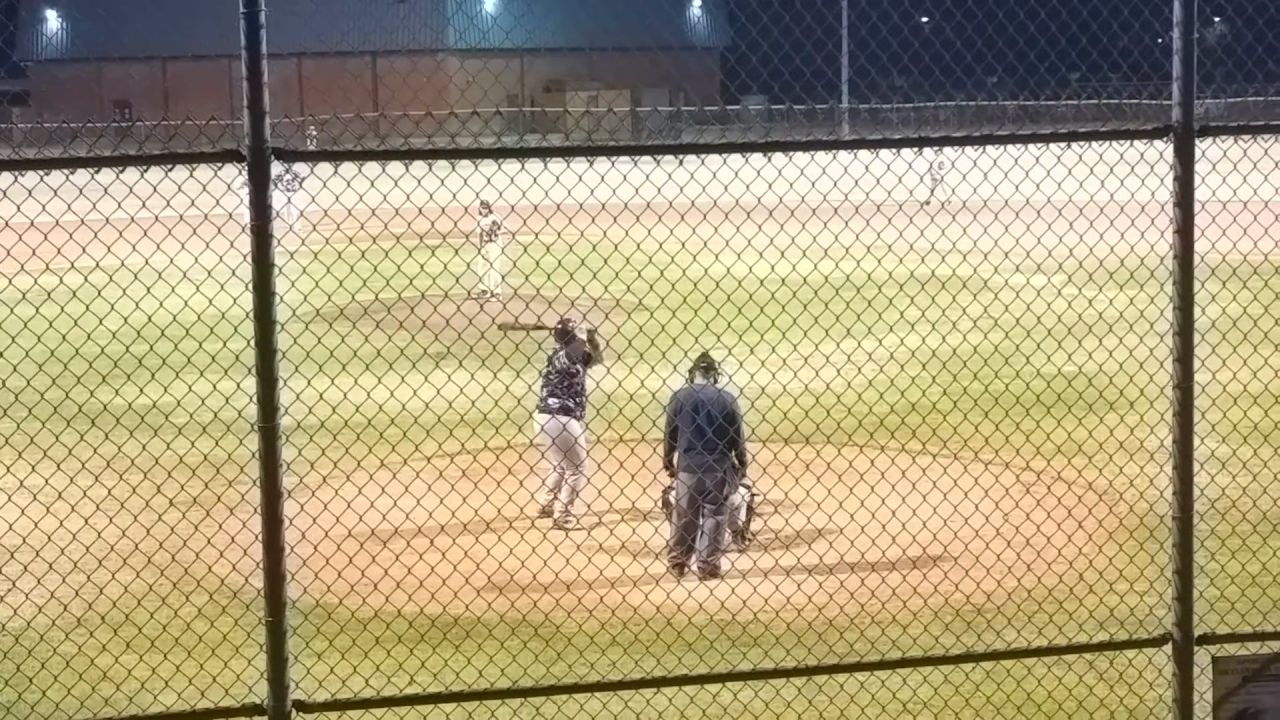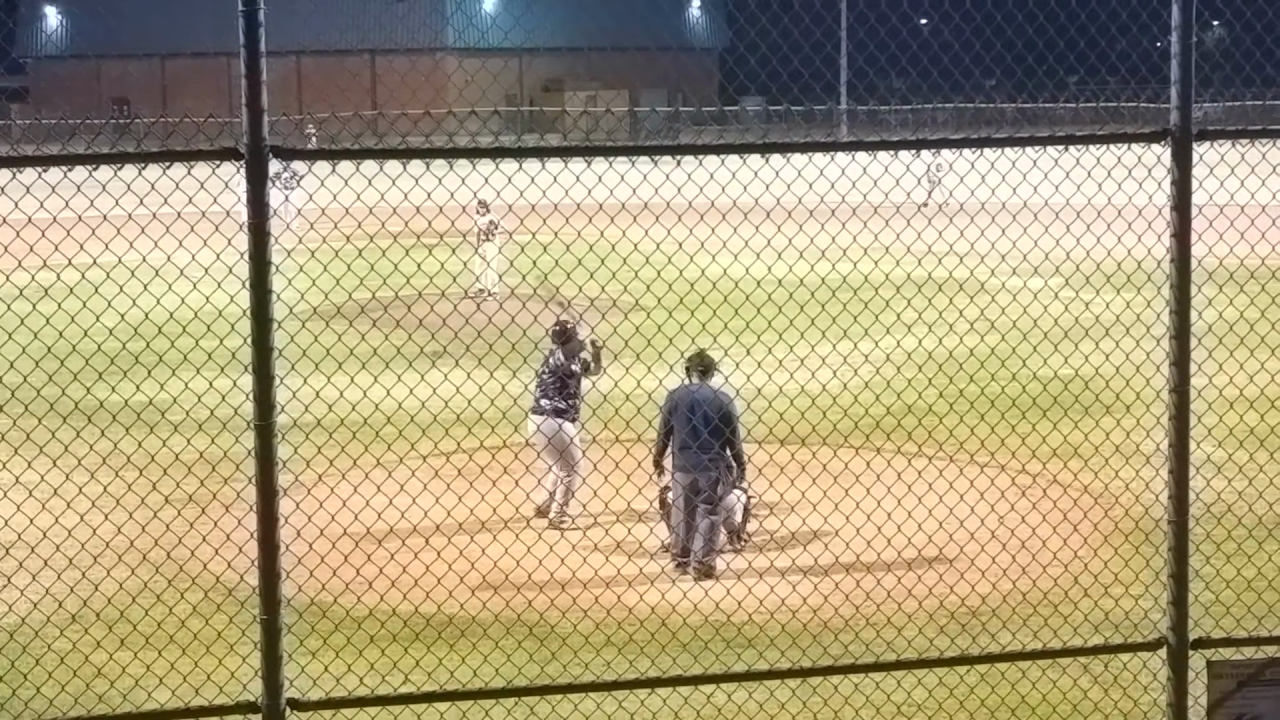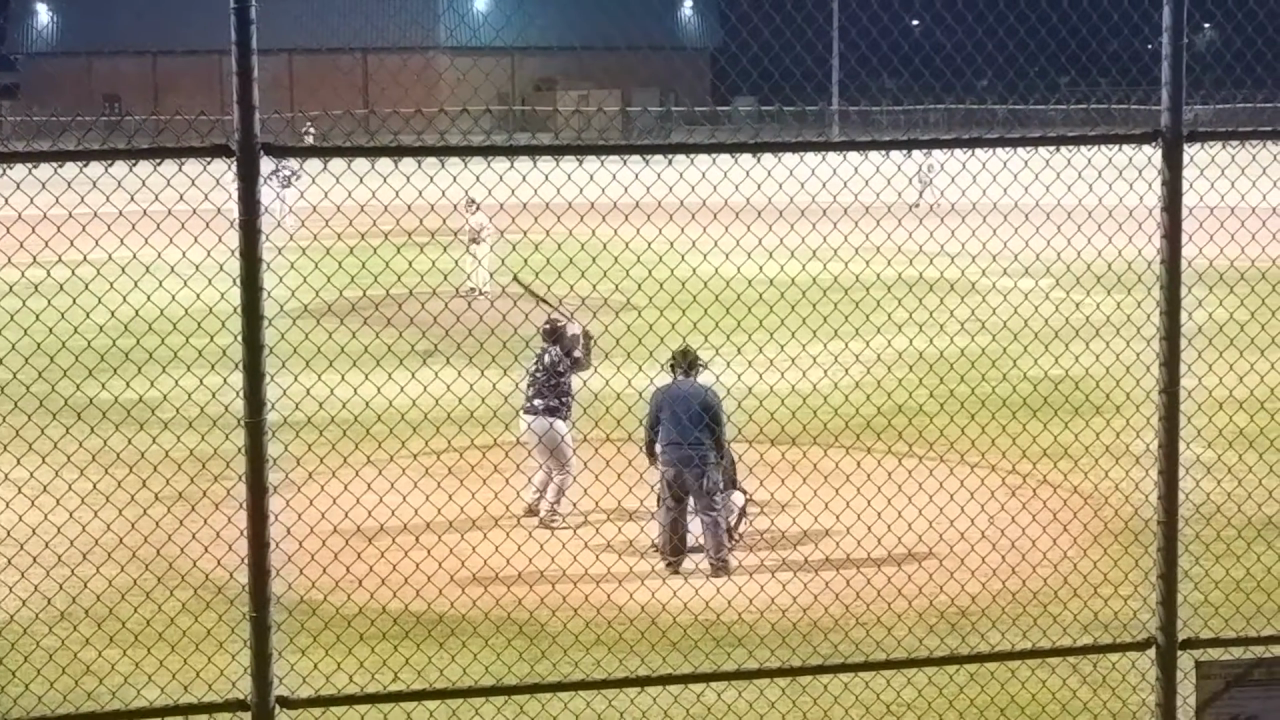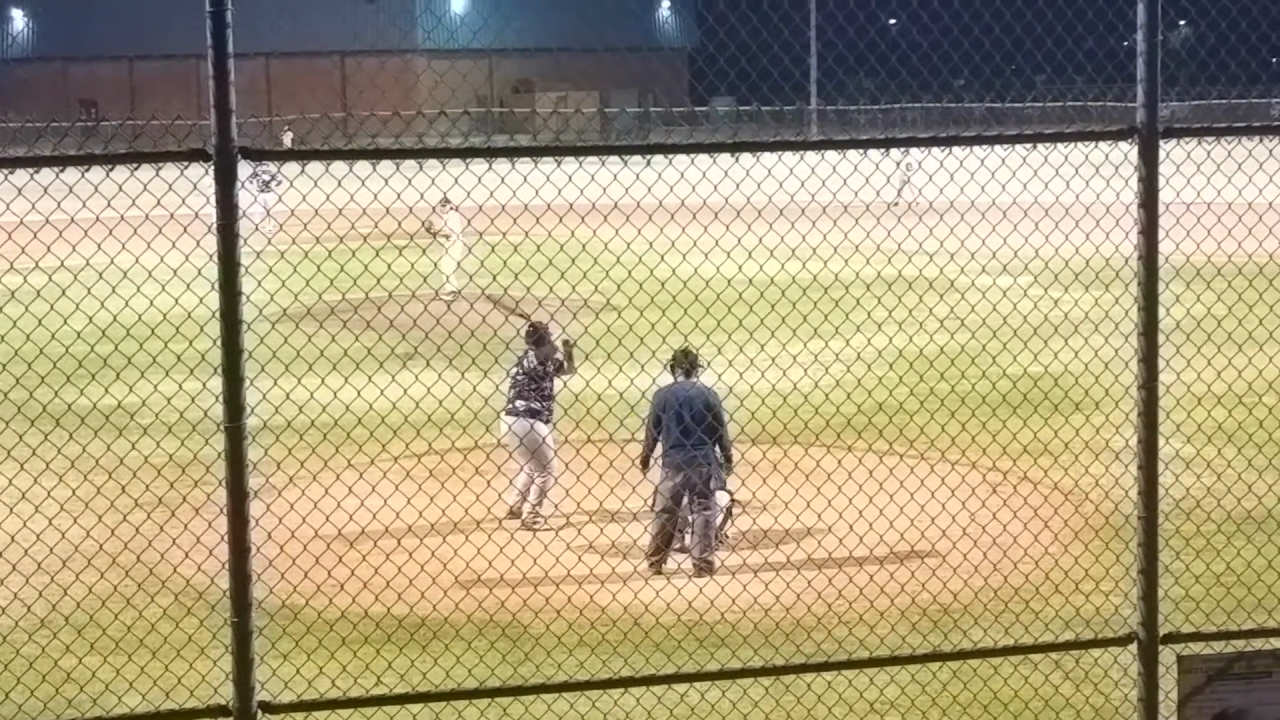
dt=0.7s
person 1, frame 1
left shoulder: (679, 397)
right shoulder: (726, 398)
left elbow: (670, 436)
right elbow: (737, 438)
left wrist: (668, 463)
right wrist: (742, 464)
left hip: (688, 467)
right hip: (719, 467)
left knee: (683, 516)
right knee: (714, 517)
left ankle: (677, 563)
right ankle: (708, 565)
person 1, frame 2
left shoulder: (675, 397)
right shoulder: (722, 399)
left elbow: (664, 435)
right elbow: (733, 438)
left wrist: (657, 461)
right wrist: (740, 466)
left hip: (683, 466)
right hip: (714, 466)
left knee: (682, 516)
right knee: (709, 517)
left ankle: (682, 561)
right ankle: (703, 565)
person 1, frame 3
left shoulder: (661, 394)
right shoulder: (708, 394)
left elbow: (650, 430)
right elbow: (719, 433)
left wrist: (650, 453)
right wrist: (720, 458)
left hip: (671, 461)
right hip: (703, 461)
left knee: (670, 513)
right knee: (712, 513)
left ankle: (672, 561)
right ankle: (718, 563)
person 1, frame 4
left shoulder: (663, 395)
right shoulder: (709, 394)
left elbow: (652, 431)
right elbow: (720, 431)
left wrist: (645, 456)
right wrist: (727, 458)
left hip: (673, 463)
right hip: (704, 462)
left knee: (665, 513)
right knee: (704, 513)
left ankle: (655, 561)
right ankle: (703, 564)
person 2, frame 1
left shoulder: (574, 355)
right shoulder: (560, 357)
left elbow: (597, 358)
right elbow: (573, 354)
left wrist: (592, 339)
right wrist: (580, 337)
left hip: (550, 419)
right hip: (560, 420)
left knee: (560, 465)
right knee: (576, 468)
left ankle: (546, 506)
right ankle: (563, 516)
person 2, frame 2
left shoulder: (572, 359)
right shoulder: (555, 358)
left elbow: (595, 370)
right elbow: (570, 353)
left wrist: (596, 351)
right wrist: (581, 340)
left hip: (552, 421)
right hip: (552, 421)
left knee: (559, 466)
right knee: (571, 469)
left ankle: (545, 506)
right ankle: (559, 516)
person 2, frame 3
left shoulder: (560, 356)
right shoulder: (549, 355)
left elbow: (583, 364)
right elbow: (568, 348)
left wrist: (587, 343)
right wrist: (575, 332)
left hip: (538, 420)
right hip: (546, 420)
left knee: (548, 464)
right knee: (563, 468)
left ankle: (533, 505)
right ankle: (550, 515)
person 2, frame 4
left shoulder: (544, 360)
right shoulder: (529, 359)
left elbow: (568, 369)
right elbow: (544, 357)
left wrist: (567, 351)
right wrist: (554, 343)
left hip: (517, 422)
right hip: (526, 423)
left knee: (530, 467)
right knee: (545, 470)
left ankle: (516, 507)
right ankle: (531, 517)
